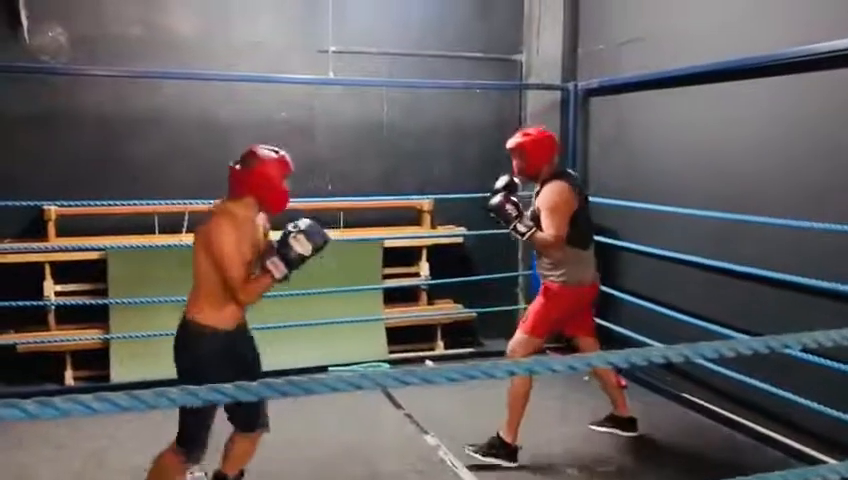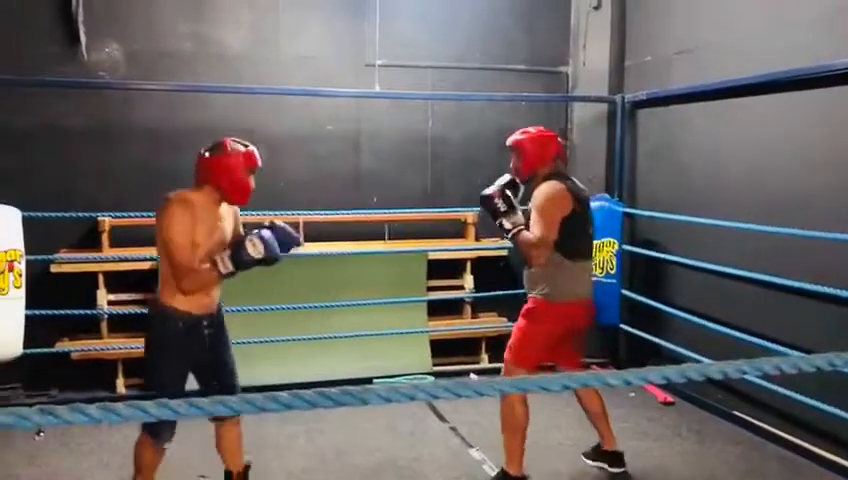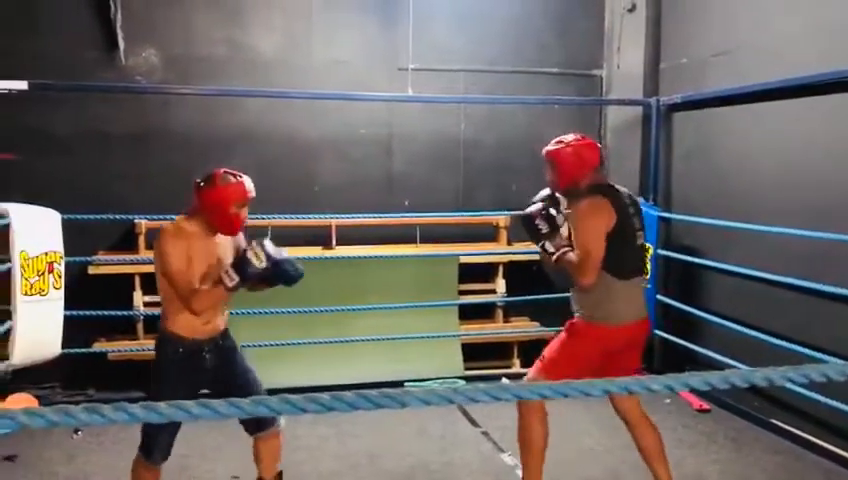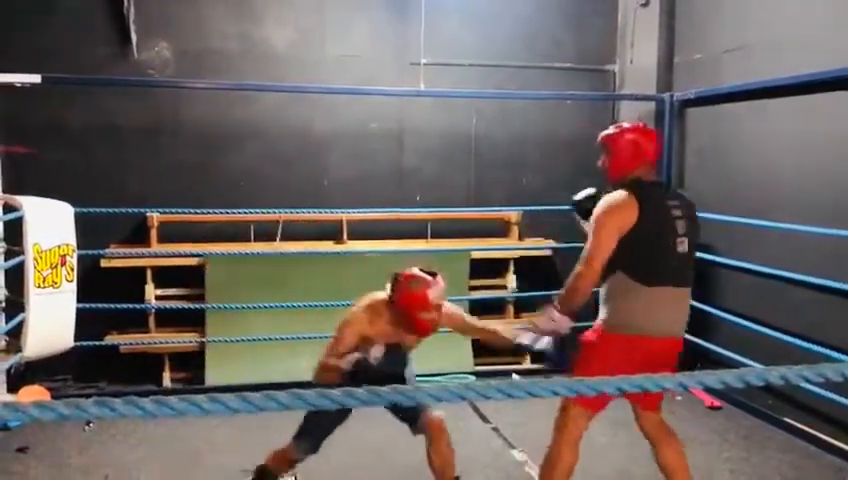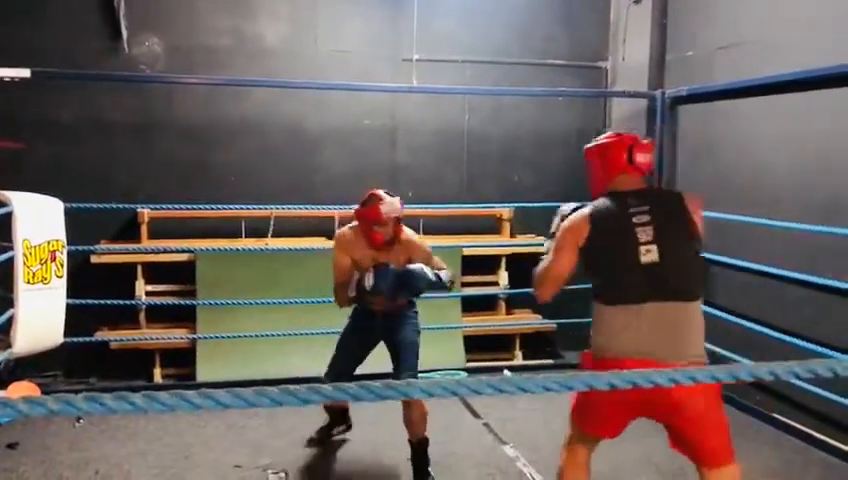
dt=1s
person 1, frame 1
left shoulder: (556, 191)
right shoulder: (559, 182)
left elbow: (552, 245)
right elbow: (545, 229)
left wrist: (515, 219)
right wrist: (512, 203)
left hip: (566, 286)
right hip: (581, 282)
left knee: (518, 353)
right knee: (589, 348)
left ankle: (505, 444)
right ankle: (623, 416)
person 1, frame 2
left shoulder: (549, 192)
right shoulder: (570, 189)
left elbow: (538, 251)
left wrist: (507, 218)
right wrist: (514, 211)
left hip: (552, 304)
right hip: (577, 301)
left knee: (513, 381)
right knee: (573, 372)
right ankle: (610, 450)
person 1, frame 3
left shoulder: (590, 207)
right shoulder: (624, 199)
left elbow: (585, 274)
left wrist: (550, 242)
right wrist: (561, 224)
left hip: (598, 327)
right hip: (633, 324)
left knee: (531, 400)
right knee: (629, 408)
person 1, frame 4
left shoulder: (618, 203)
right shoulder: (683, 206)
left elbow: (587, 276)
left wrist: (555, 313)
left hip: (621, 336)
right hip: (669, 337)
left knee: (569, 425)
right knee: (652, 421)
person 1, frame 5
left shoulder: (582, 222)
right shoulder: (688, 209)
left elbow: (543, 291)
left wrist: (559, 234)
left hip: (615, 365)
right hip: (682, 369)
left knee: (578, 447)
person 2, frame 1
left shoulder: (257, 218)
right shoulder: (222, 223)
left elbow: (258, 270)
right elbow: (242, 293)
left wrist: (297, 246)
right wrist: (283, 261)
left hip: (236, 335)
right hip: (201, 338)
left knee: (252, 425)
right knee: (190, 447)
person 2, frame 2
left shoulder: (228, 208)
right shoulder: (178, 209)
left elbow: (237, 247)
right elbow: (187, 280)
left wrist: (268, 240)
right wrist: (234, 260)
left hip: (212, 323)
right hip: (172, 325)
left knee: (229, 412)
right knee: (159, 428)
person 2, frame 3
left shoulder: (231, 235)
right shoulder: (173, 237)
left elbow: (250, 278)
right elbow: (195, 302)
left wrist: (273, 271)
right wrist: (239, 273)
left hip: (221, 346)
right hip: (178, 352)
left knee: (269, 425)
right knee: (154, 451)
person 2, frame 4
left shoulder: (439, 310)
right shoulder: (365, 315)
left elbow: (485, 331)
right elbow: (322, 375)
left wrist: (531, 341)
right wrist: (358, 365)
left hip: (394, 374)
right hip: (352, 377)
left knee: (434, 426)
right knee: (301, 449)
person 2, frame 5
left shoulder: (409, 241)
right shoulder: (346, 238)
left elbow: (446, 275)
right elbow: (340, 298)
left wrist: (429, 279)
right wrist: (361, 286)
left hip: (400, 315)
right hip: (365, 313)
right knee: (335, 376)
right ankle: (340, 421)
